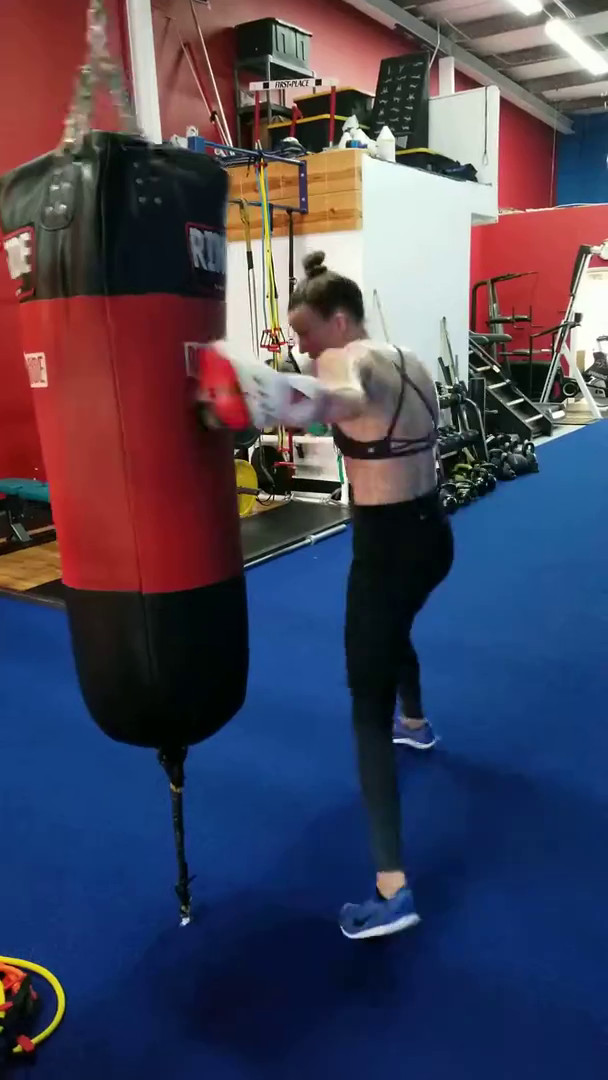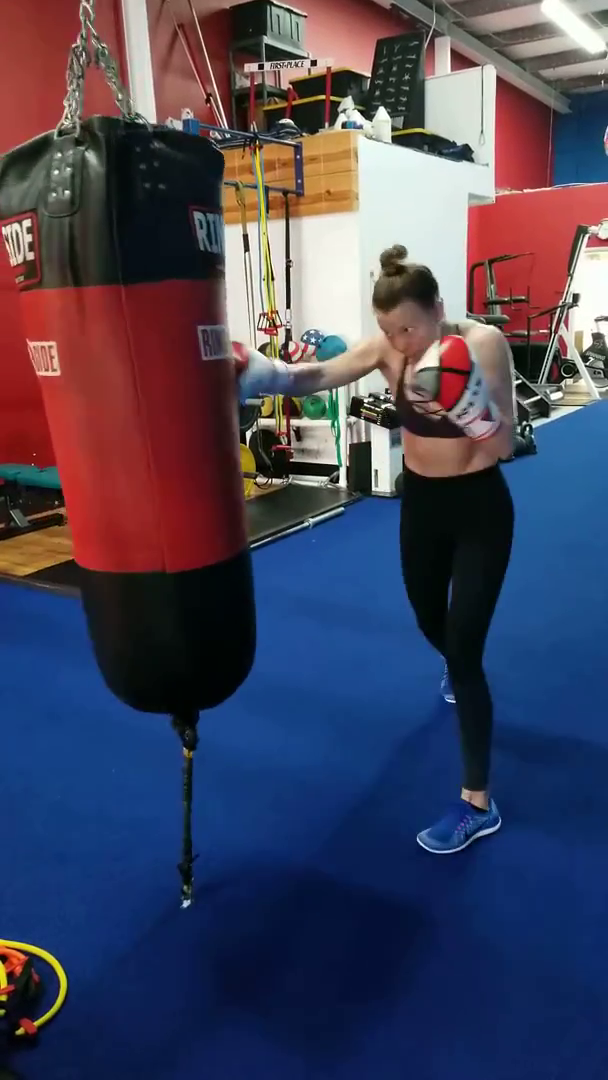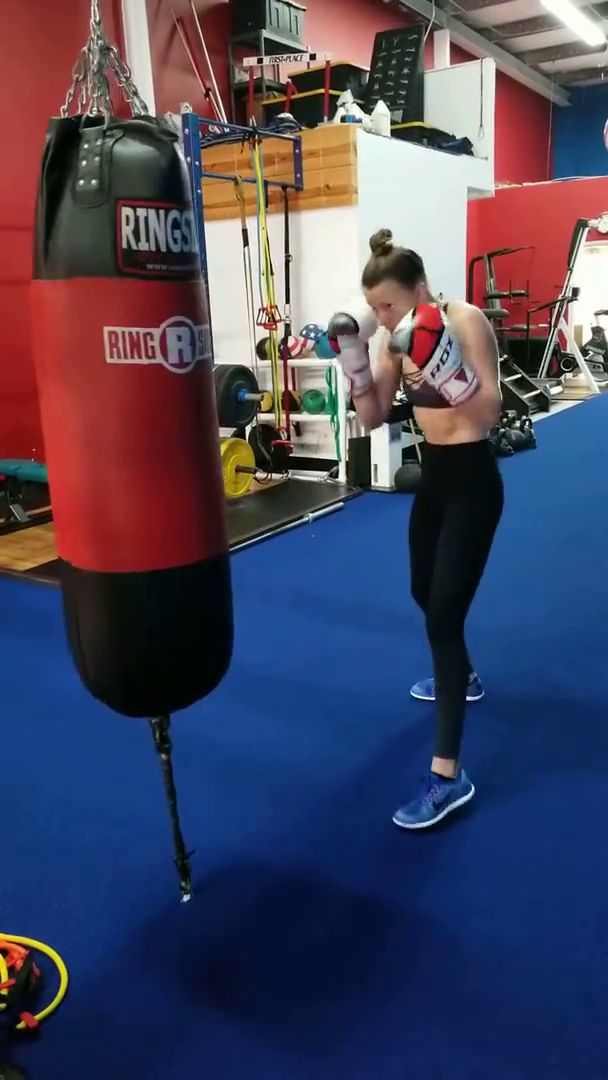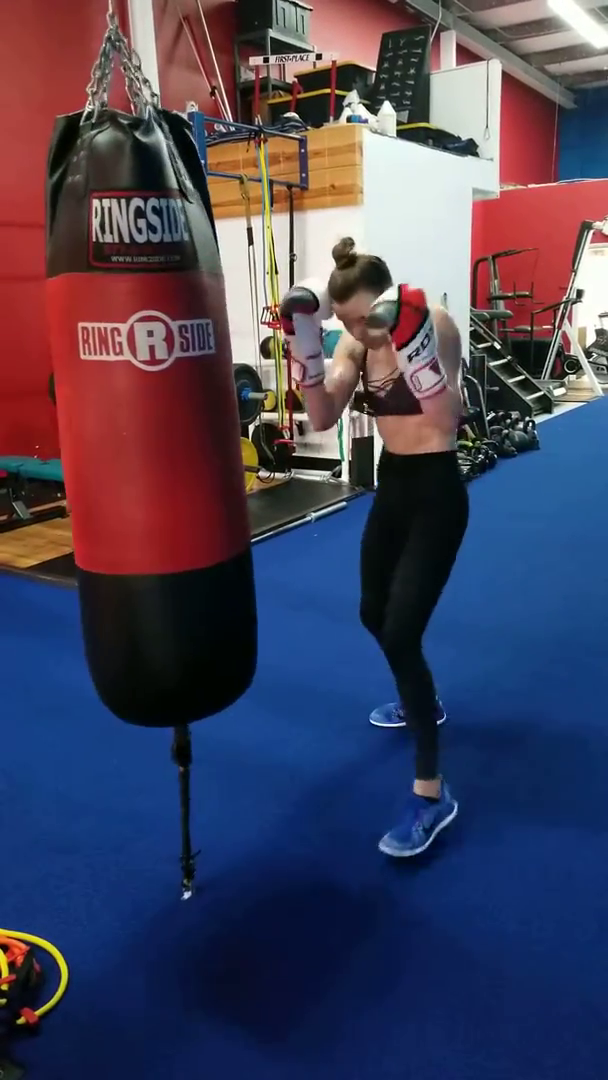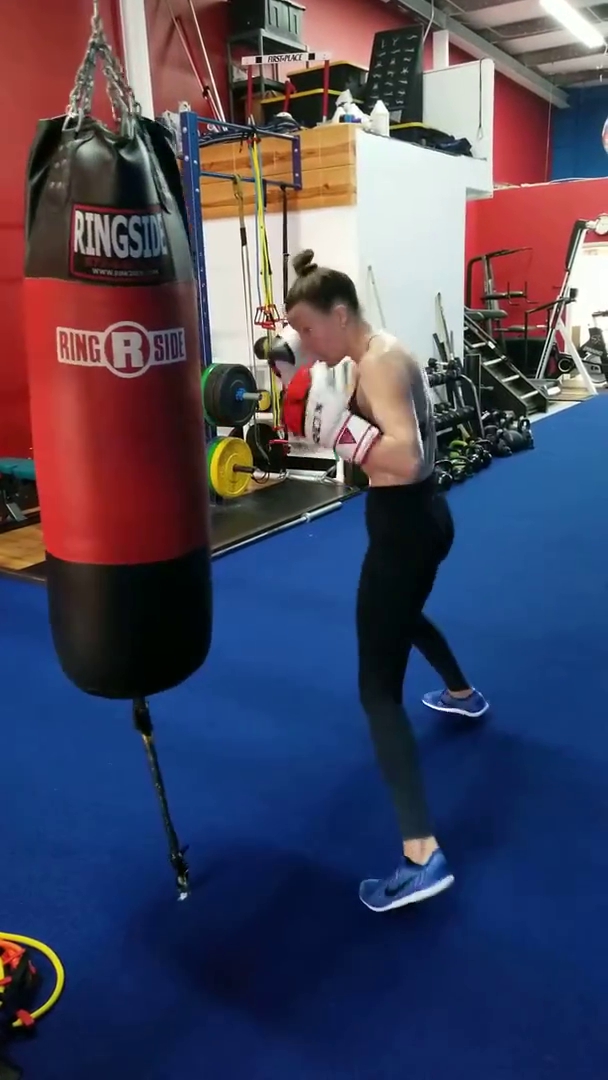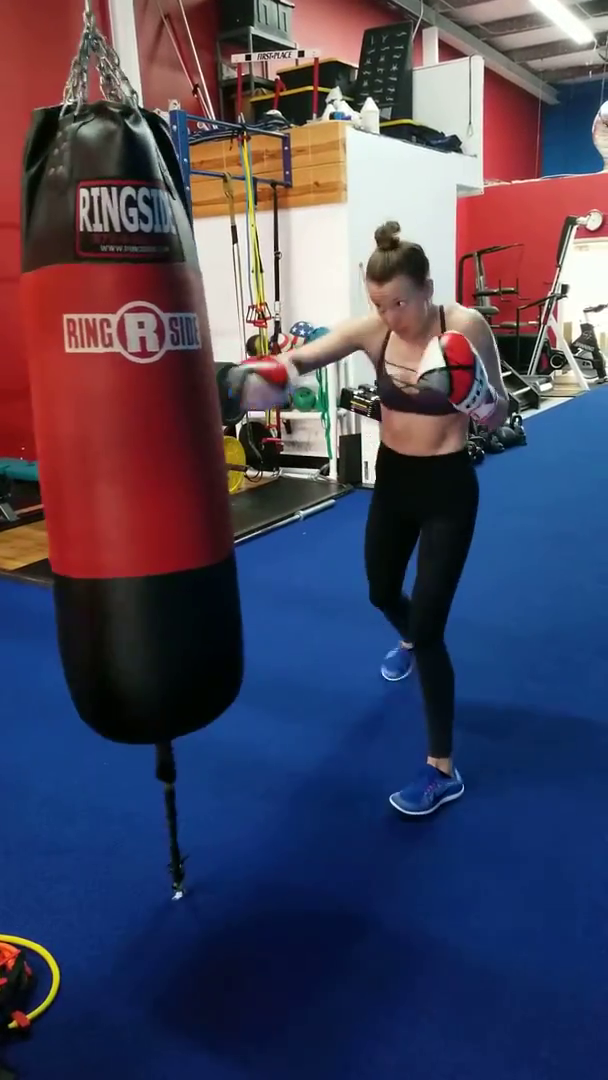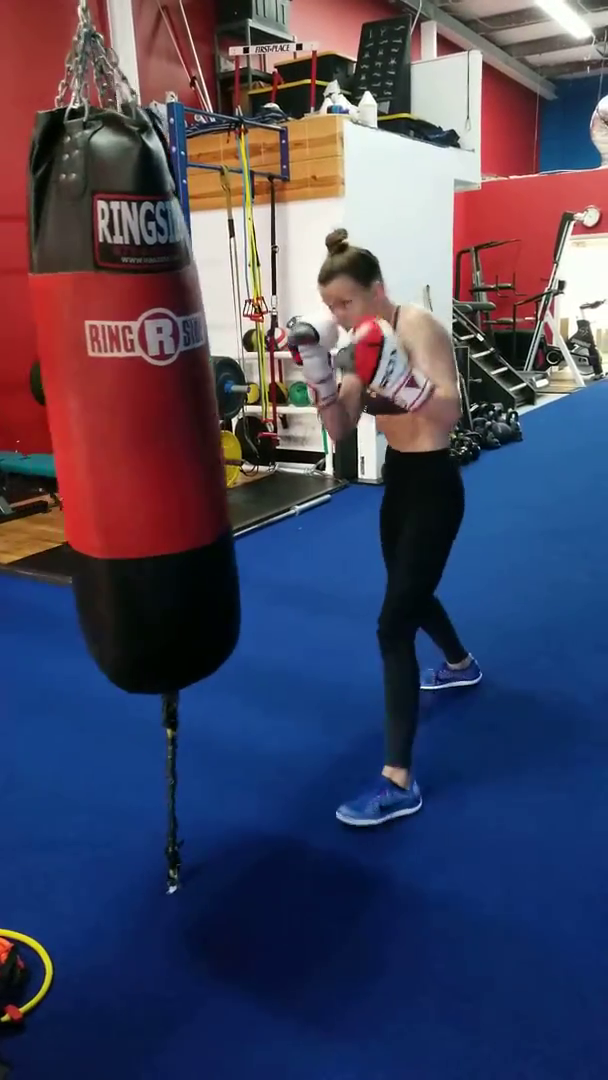
dt=0.7s
person 1, frame 1
left shoulder: (357, 358)
right shoulder: (409, 361)
left elbow: (345, 393)
left wrist: (273, 386)
left hip: (388, 547)
right hip: (431, 535)
left knee: (368, 715)
right knee: (385, 632)
left ankle: (390, 889)
right ankle: (415, 718)
person 1, frame 2
left shoulder: (485, 342)
right shoulder: (389, 350)
left elbow: (503, 446)
right elbow: (321, 375)
left wrist: (466, 399)
right wrist: (269, 373)
left hip: (481, 509)
right hip: (421, 504)
left knee: (465, 656)
right knee: (430, 622)
left ankle: (477, 804)
right ankle: (461, 664)
person 1, frame 3
left shoulder: (466, 321)
right shoulder: (396, 341)
left elbow: (490, 408)
right elbow: (371, 416)
left wrist: (444, 358)
right wrist: (355, 356)
left hip: (471, 480)
right hip: (433, 476)
left knee: (442, 617)
right knee: (425, 591)
left ankle: (448, 774)
right ankle: (462, 678)
person 1, frame 4
left shoulder: (436, 322)
right shoulder: (355, 343)
left elbow: (445, 418)
right elbow: (321, 418)
left wrist: (414, 342)
right wrist: (305, 344)
left hip: (436, 493)
right hip: (391, 486)
left knee: (400, 634)
right knee: (375, 616)
left ankle: (430, 793)
right ankle: (422, 703)
person 1, frame 5
left shoulder: (381, 362)
right shoulder: (371, 354)
left elbow: (405, 459)
right elbow: (360, 433)
left wrist: (336, 421)
right wrist: (312, 399)
left hip: (403, 526)
right hip: (422, 517)
left knee: (378, 686)
right knee: (400, 613)
left ankle: (422, 856)
right ankle: (462, 693)
person 1, frame 6
left shoulder: (467, 325)
right shoulder: (373, 331)
left elbow: (496, 422)
right elbow: (305, 356)
left hip: (448, 488)
right hip: (392, 480)
left knee: (427, 624)
right knee: (381, 592)
left ankle: (442, 769)
right ankle: (410, 642)
person 1, frame 7
left shoulder: (419, 325)
right shoulder: (360, 342)
left elbow: (449, 413)
right elbow: (339, 429)
left wrist: (390, 372)
right wrist: (319, 371)
left hip: (432, 487)
right hip: (400, 482)
left knee: (392, 627)
right knee: (409, 593)
left ankle: (398, 782)
right ankle: (461, 665)
